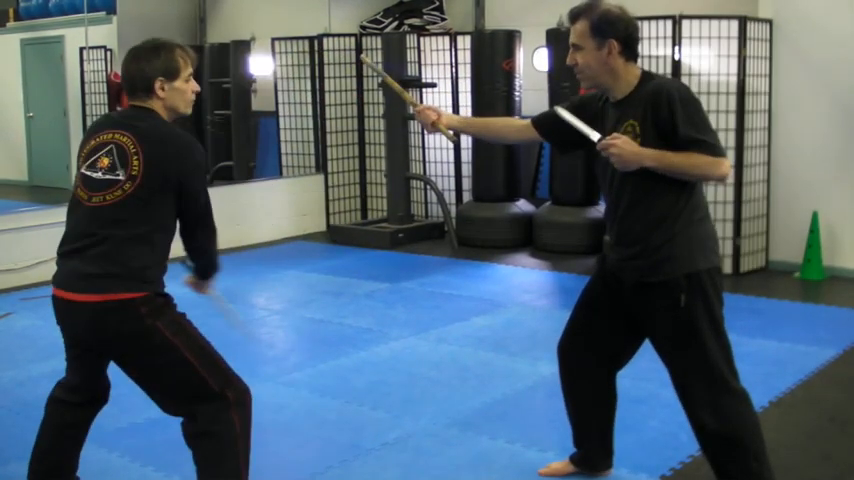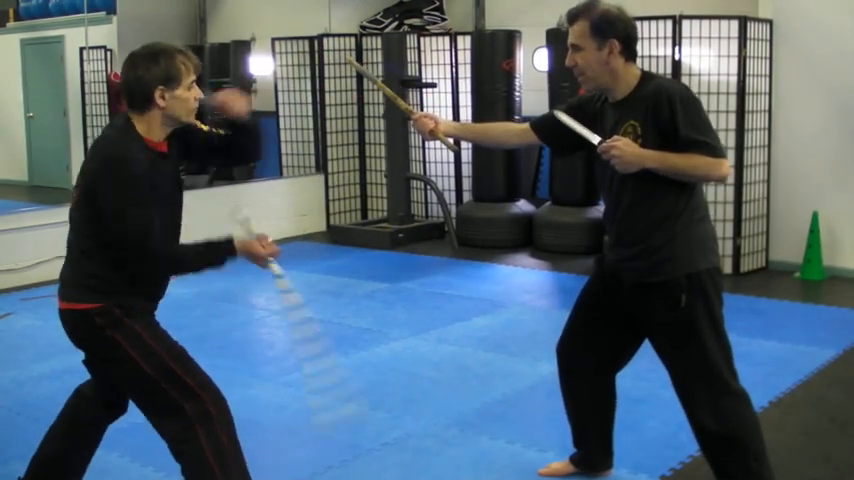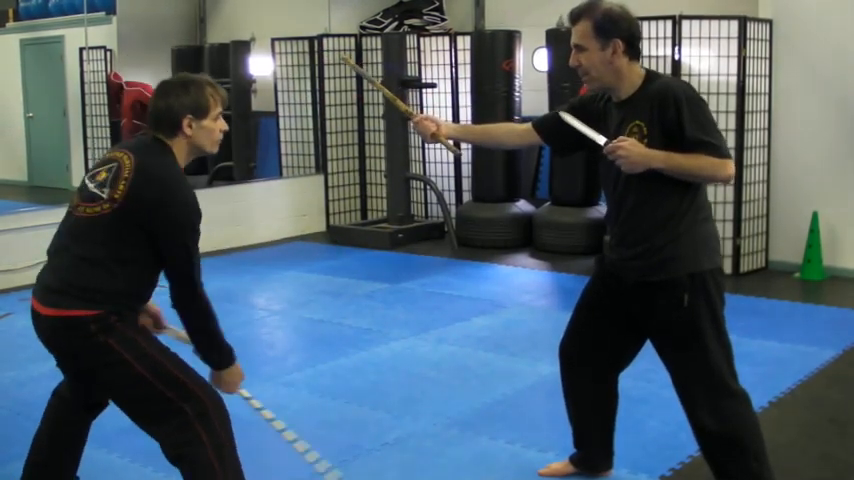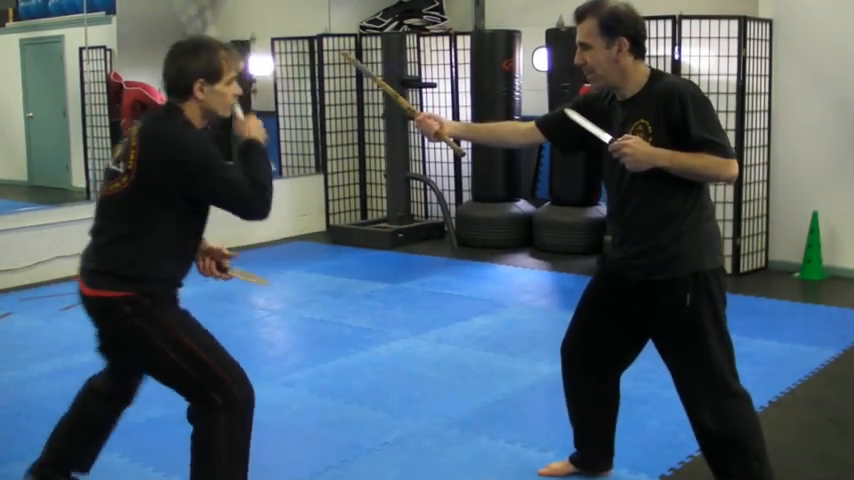
dt=0.5s
person 1, frame 1
left shoulder: (666, 95)
right shoulder: (594, 107)
left elbow: (718, 167)
right elbow: (524, 129)
left wrist: (643, 156)
right wrist: (453, 122)
left hip: (680, 269)
right hip: (621, 264)
left knee: (710, 388)
right knee: (580, 354)
person 1, frame 2
left shoulder: (666, 97)
right shoulder: (592, 108)
left elbow: (718, 167)
right elbow: (521, 133)
left wrist: (644, 157)
right wrist: (448, 127)
left hip: (680, 270)
right hip: (620, 265)
left knee: (710, 389)
right knee: (579, 356)
person 1, frame 3
left shoulder: (672, 96)
right shoulder: (596, 107)
left elbow: (723, 168)
right elbow: (523, 134)
left wrist: (651, 157)
right wrist: (450, 130)
left hip: (682, 270)
right hip: (622, 265)
left knee: (711, 390)
right knee: (581, 357)
person 1, frame 4
left shoulder: (676, 96)
right shoulder: (598, 106)
left elbow: (727, 168)
right elbow: (527, 132)
left wrist: (655, 155)
right wrist: (454, 128)
left hip: (685, 269)
right hip: (624, 264)
left knee: (712, 390)
right knee: (583, 357)
person 2, frame 1
left shoulder: (99, 131)
right shoulder: (177, 146)
right elbow: (198, 224)
right wrist: (205, 270)
left hip: (69, 295)
right hip: (127, 303)
left knee: (83, 386)
right knee: (222, 399)
person 2, frame 2
left shoulder: (167, 134)
right shoulder: (123, 161)
left elbow: (236, 151)
right elbow: (151, 257)
left wrist: (240, 117)
right wrist: (235, 247)
left hip: (99, 302)
right hip: (105, 311)
left knee: (108, 391)
right knee: (199, 408)
person 2, frame 3
left shoulder: (125, 155)
right shoulder: (170, 191)
right elbow: (187, 288)
left wrist: (136, 302)
right wrist: (221, 361)
left hip: (51, 304)
right hip: (87, 320)
left knee: (86, 390)
right knee: (197, 414)
person 2, frame 4
left shoulder: (157, 129)
right shoulder: (178, 143)
right elbow: (254, 203)
left wrist: (196, 247)
right wrist: (254, 144)
left hip: (110, 283)
right hip: (133, 296)
left knee: (119, 377)
right knee: (229, 394)
